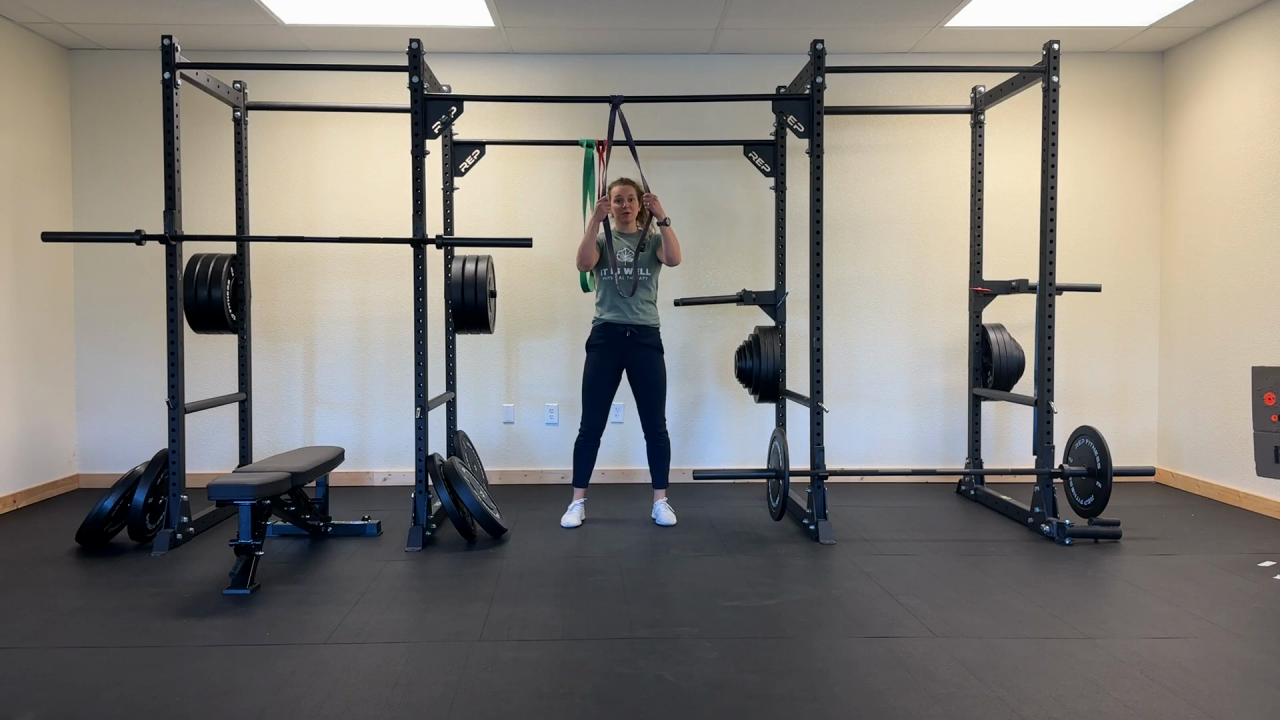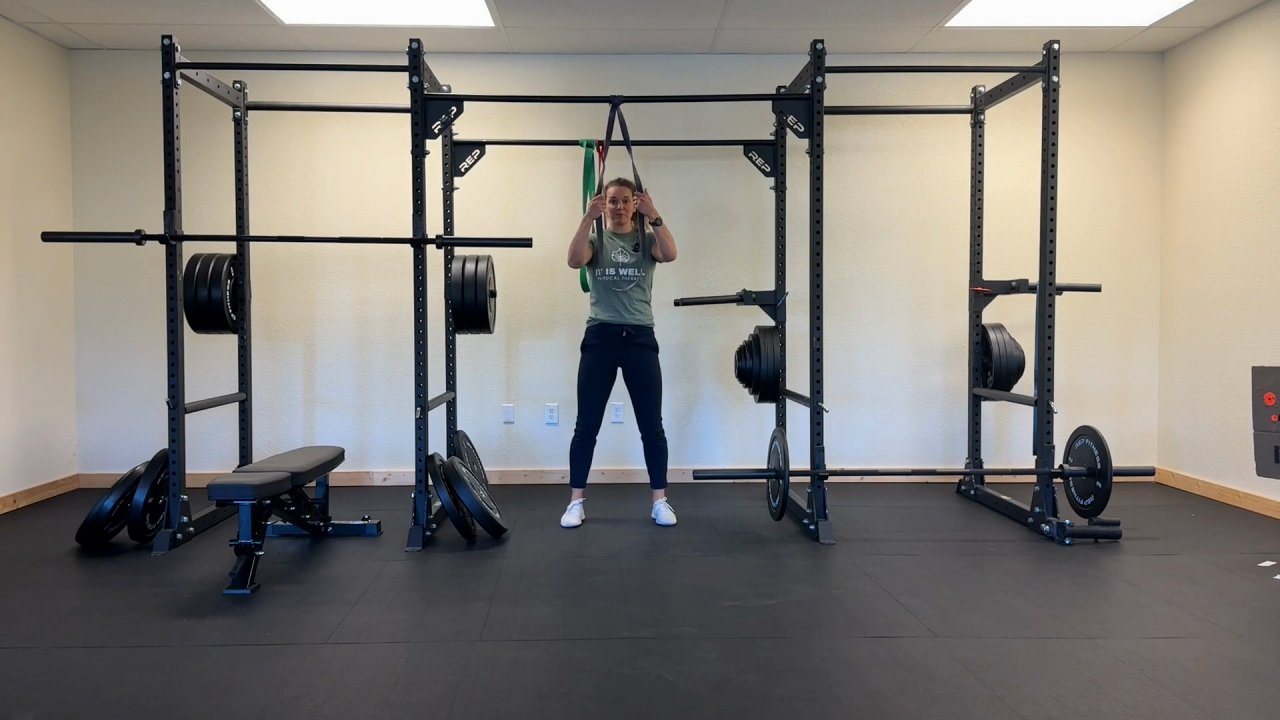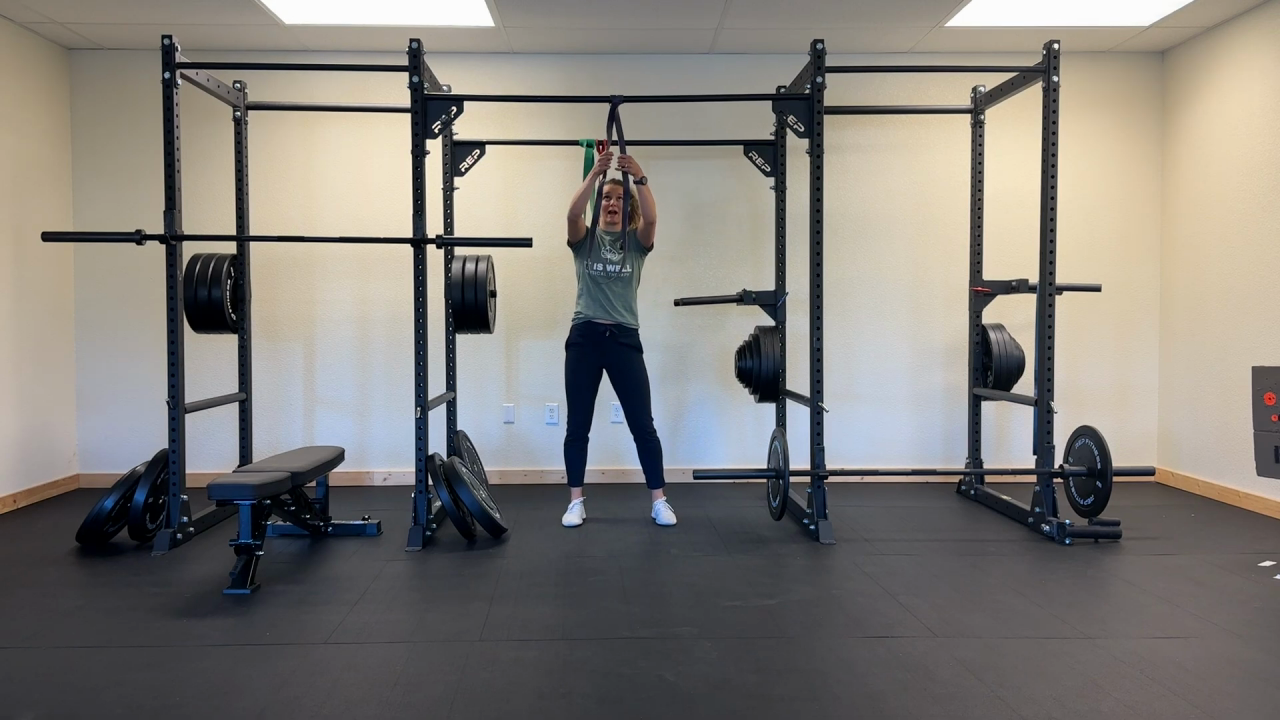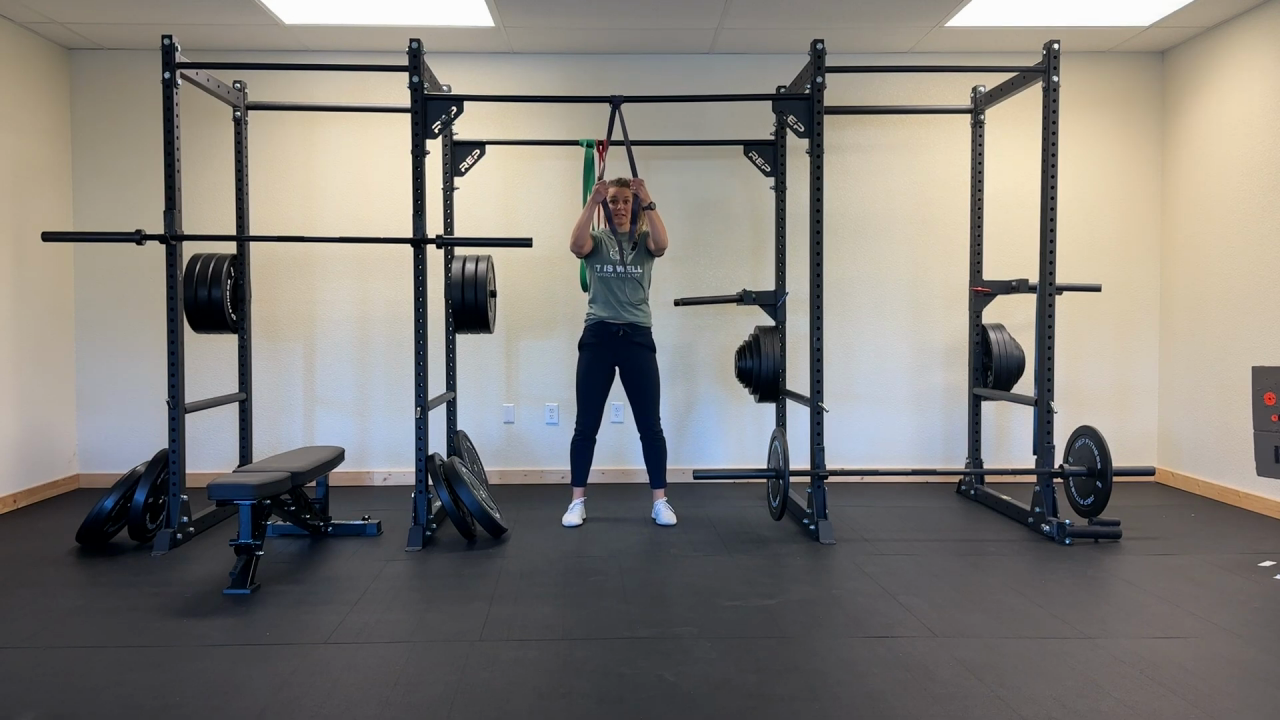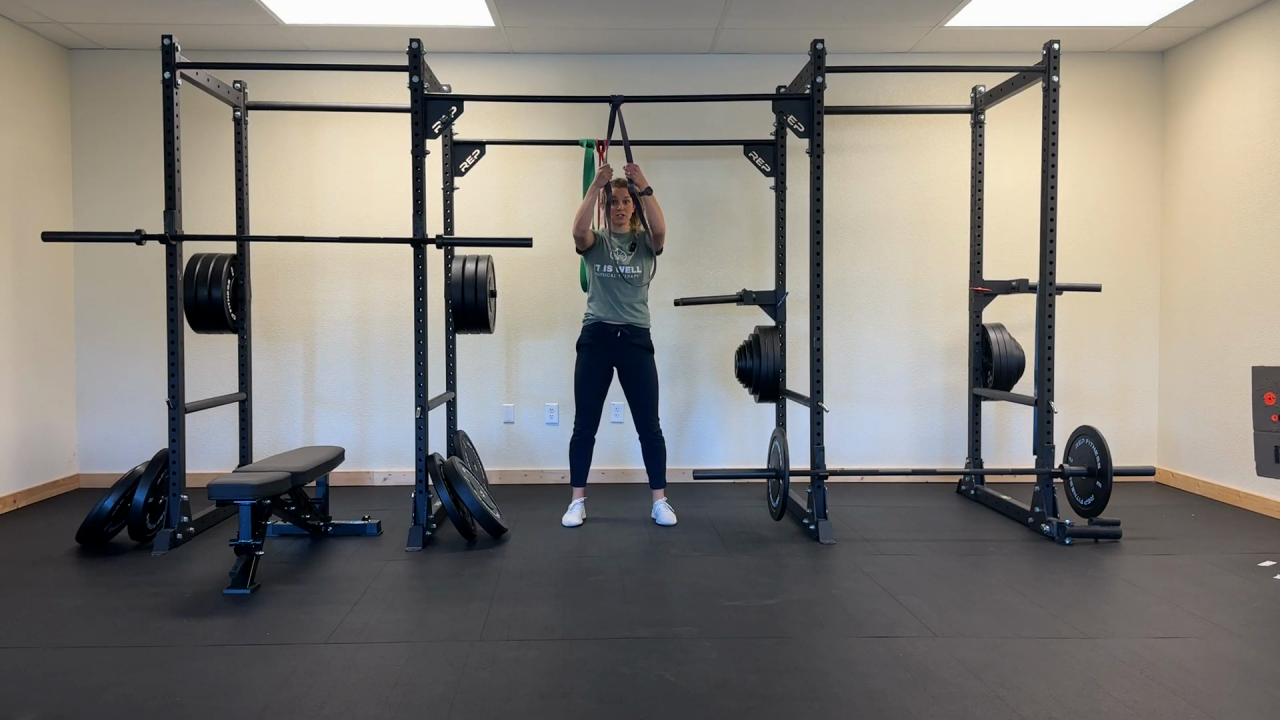
dt=1s
person 1, frame 1
left shoulder: (653, 239)
right shoulder: (601, 239)
left elbow: (675, 259)
right elbow: (583, 264)
left wrist: (662, 217)
right wrist: (595, 220)
left hip: (645, 339)
right hip: (605, 338)
left knee: (655, 426)
right knee: (591, 425)
left ankle: (660, 501)
right ankle: (577, 502)
person 1, frame 2
left shoulder: (646, 240)
right shoulder: (596, 241)
left elbow: (670, 253)
right elbow: (574, 261)
left wrist: (654, 216)
right wrist: (588, 218)
left hip: (640, 339)
right hip: (600, 338)
left knee: (651, 425)
right knee: (586, 425)
left ankle: (660, 501)
right ankle: (576, 501)
person 1, frame 3
left shoulder: (637, 241)
right shoulder: (584, 239)
left elbow: (651, 218)
right elbow: (572, 213)
left wrist: (639, 177)
right wrist: (595, 173)
left hip: (624, 339)
right hip: (584, 338)
left knee: (643, 425)
right knee: (577, 425)
left ankle: (659, 501)
right ankle: (576, 502)
person 1, frame 4
left shoulder: (643, 239)
right shoulder: (596, 240)
left elbow: (662, 245)
right elbow: (576, 246)
left wrist: (648, 202)
right wrist: (591, 202)
left hip: (637, 337)
right hip: (598, 337)
left knee: (650, 425)
right knee: (586, 425)
left ankle: (660, 501)
right ankle: (577, 502)
person 1, frame 5
left shoulder: (645, 242)
right shoulder: (594, 241)
left elbow: (660, 229)
right elbow: (577, 231)
left wrist: (644, 187)
right wrist: (595, 186)
left hip: (635, 338)
right hip: (596, 337)
left knee: (649, 426)
right knee: (585, 425)
left ankle: (659, 501)
right ankle: (577, 501)
